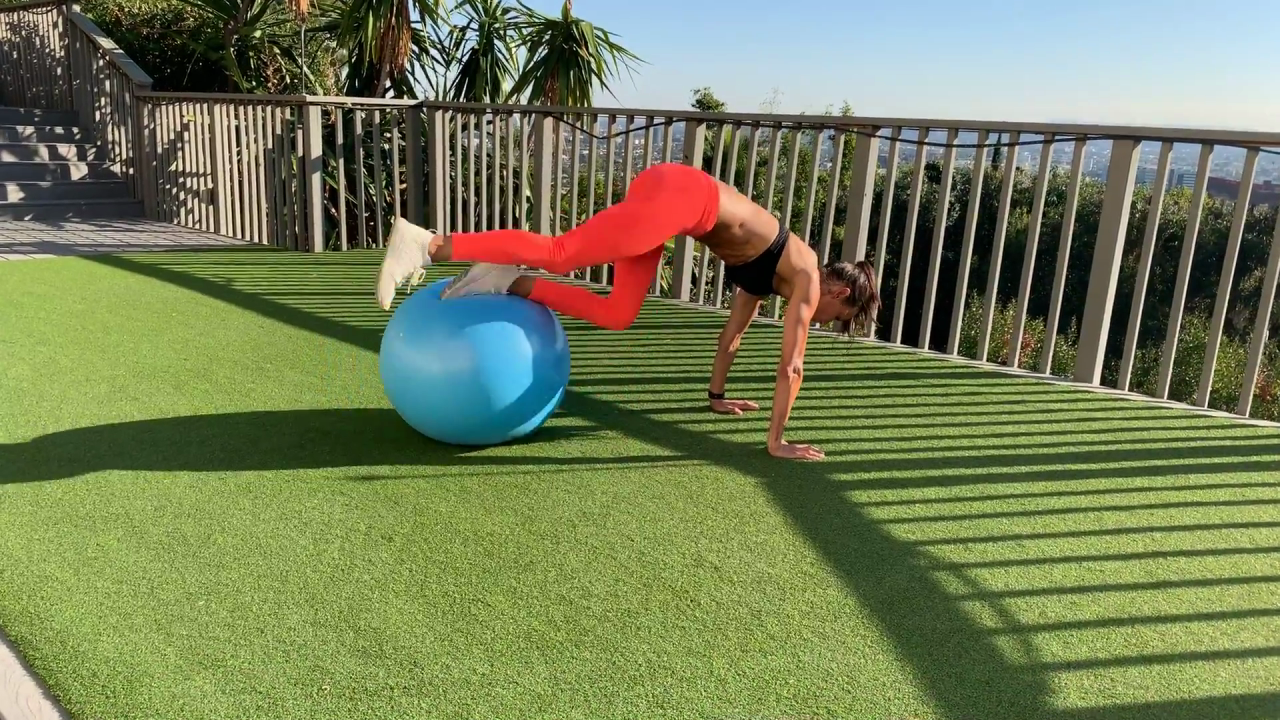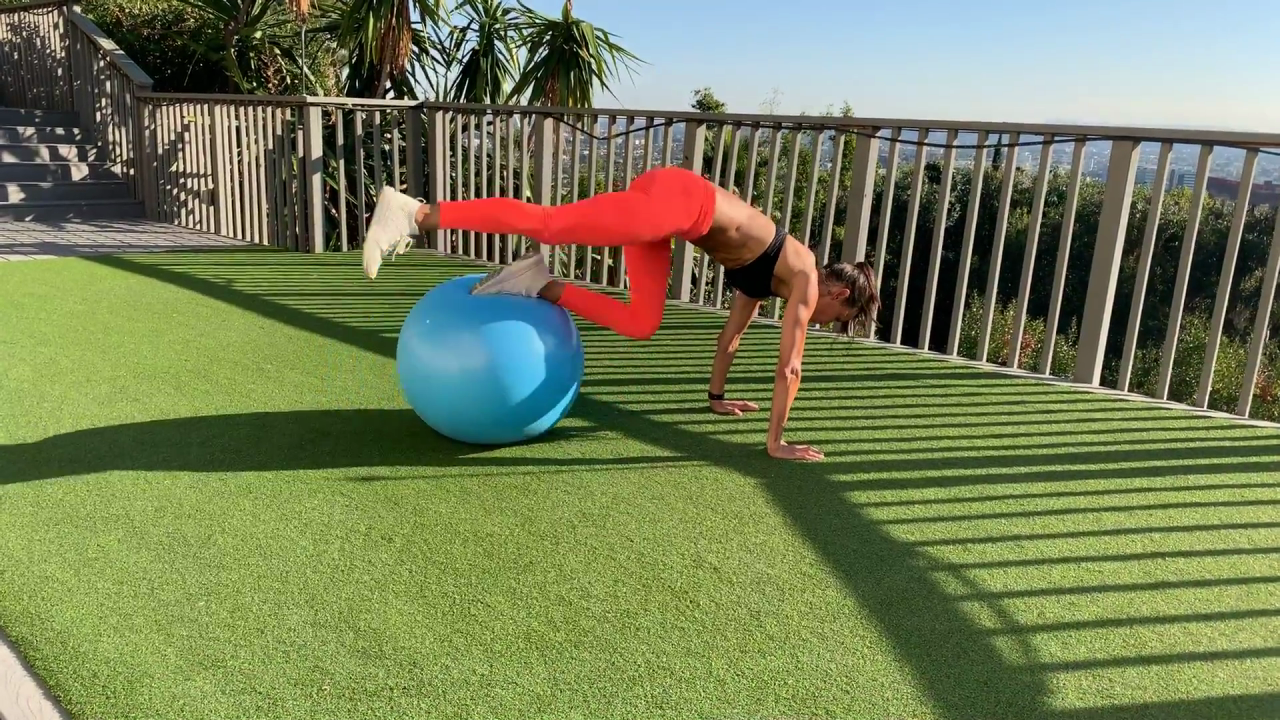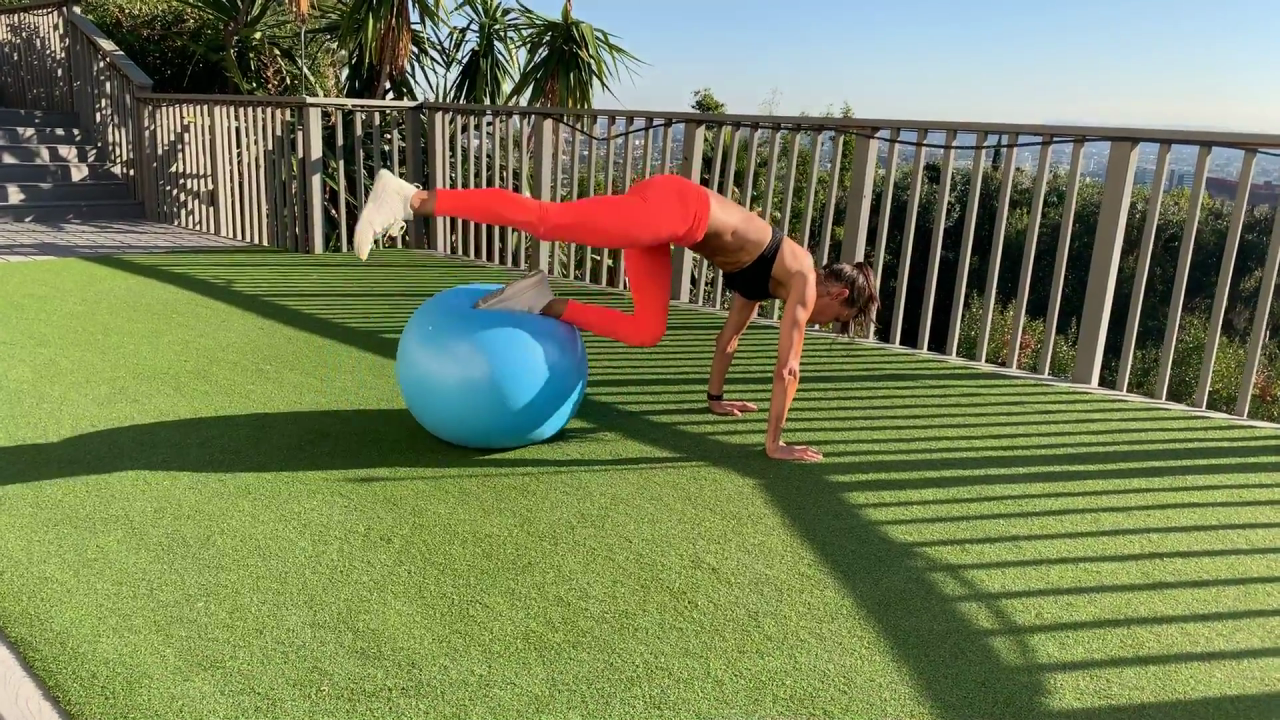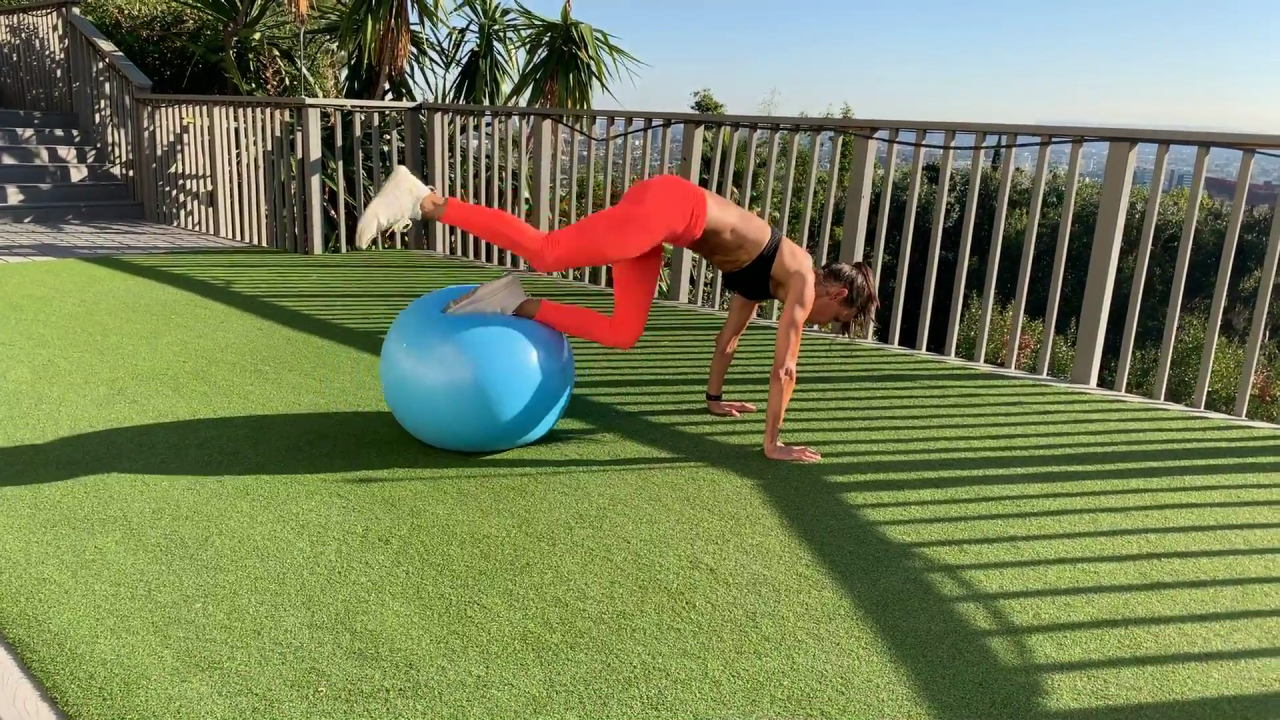
dt=0.1s
person 1, frame 1
left shoulder: (771, 273)
right shoulder: (807, 278)
left elbow: (733, 329)
right elbow: (790, 365)
left wrist: (716, 395)
right wrist: (777, 441)
left hip: (662, 186)
right hip: (680, 195)
left knee: (618, 316)
right knee: (554, 255)
left ankle: (512, 282)
right ankle: (425, 244)
person 1, frame 2
left shoulder: (768, 275)
right shoulder: (805, 279)
left elbow: (732, 331)
right elbow: (789, 367)
left wrist: (716, 396)
right wrist: (776, 441)
left hip: (662, 192)
right hip: (675, 198)
left knee: (641, 326)
right knee: (544, 224)
left ankle: (541, 287)
right ankle: (414, 212)
person 1, frame 3
left shoulder: (766, 277)
right shoulder: (805, 281)
left elbow: (730, 334)
right elbow: (787, 367)
left wrist: (715, 397)
right wrist: (775, 442)
left hip: (658, 210)
right hip: (668, 203)
left knee: (646, 333)
right knee: (541, 219)
left ankle: (541, 303)
right ankle: (411, 197)
person 1, frame 4
left shoulder: (767, 277)
right shoulder: (804, 280)
left elbow: (729, 334)
right elbow: (784, 368)
left wrist: (714, 398)
right wrist: (773, 442)
left hip: (657, 208)
right hip: (666, 203)
left knee: (623, 334)
right knee: (543, 253)
left ankle: (518, 306)
right ankle: (419, 196)
